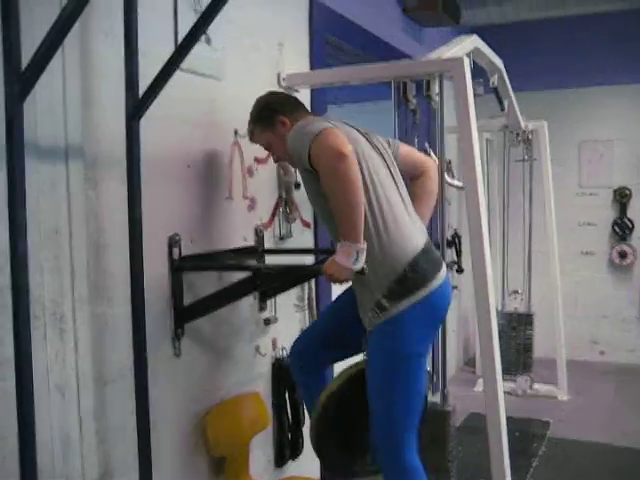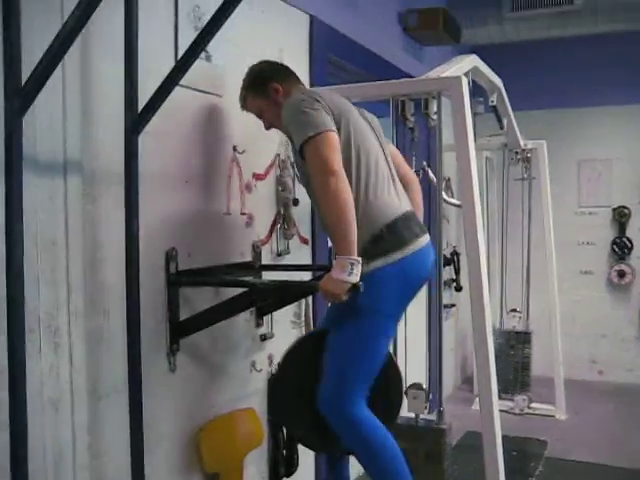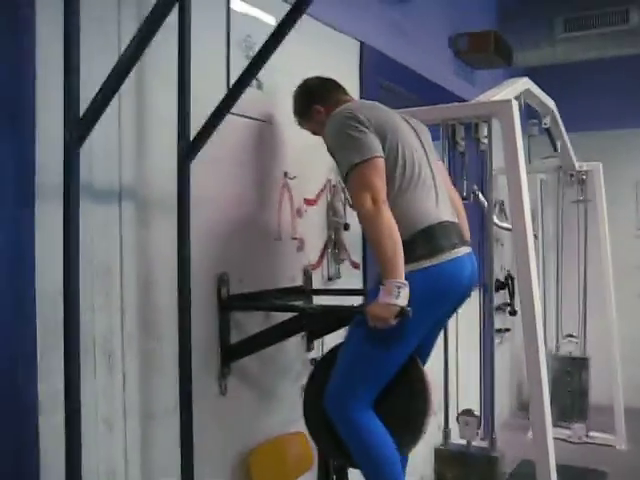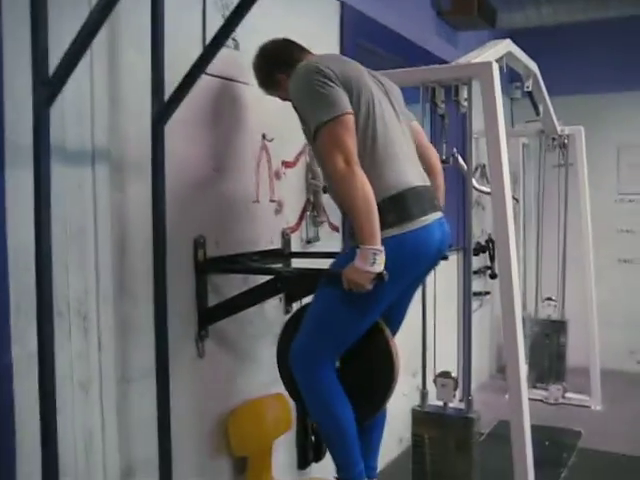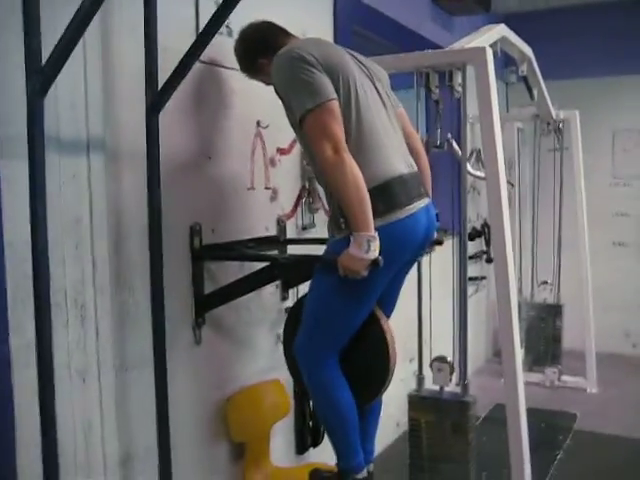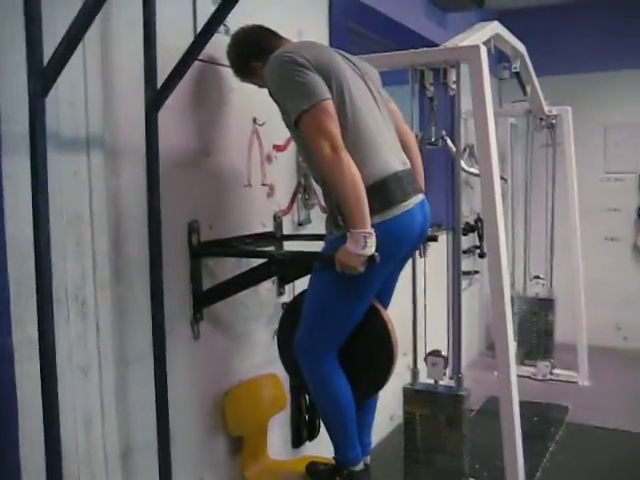
dt=0.3s
person 1, frame 1
left shoulder: (305, 131)
right shoulder: (361, 135)
left elbow: (338, 158)
right elbow: (428, 170)
left wrist: (349, 249)
left hip: (404, 296)
right hip: (396, 282)
left knee: (392, 444)
right knee: (307, 355)
person 1, frame 2
left shoulder: (302, 104)
right shoulder: (345, 110)
left elbow: (331, 176)
right elbow: (409, 179)
left wrist: (345, 264)
left hip: (386, 260)
right hip: (408, 249)
left knee: (341, 403)
right knee: (321, 366)
person 1, frame 3
left shoulder: (346, 120)
right shoulder: (402, 122)
left elbow: (373, 203)
right elbow: (451, 197)
left wrist: (392, 290)
left hip: (425, 267)
right hip: (458, 262)
left knee: (345, 398)
right knee: (388, 392)
person 1, frame 4
left shoulder: (310, 75)
right shoulder: (372, 79)
left elbow: (344, 164)
right elbow: (430, 157)
left wrist: (368, 253)
left hip: (395, 234)
right hip: (429, 226)
left knee: (310, 359)
person 1, frame 5
left shoulder: (292, 62)
right shoulder: (357, 62)
left elbow: (334, 152)
right elbow: (413, 140)
left wrist: (361, 240)
right wrist: (424, 209)
left hip: (381, 224)
right hip: (416, 213)
left knee: (314, 353)
person 1, frame 6
left shoulder: (286, 64)
right shoulder: (347, 62)
left elbow: (331, 150)
right elbow: (405, 135)
left wrist: (359, 236)
left hip: (378, 220)
right hip: (411, 208)
left knee: (314, 349)
